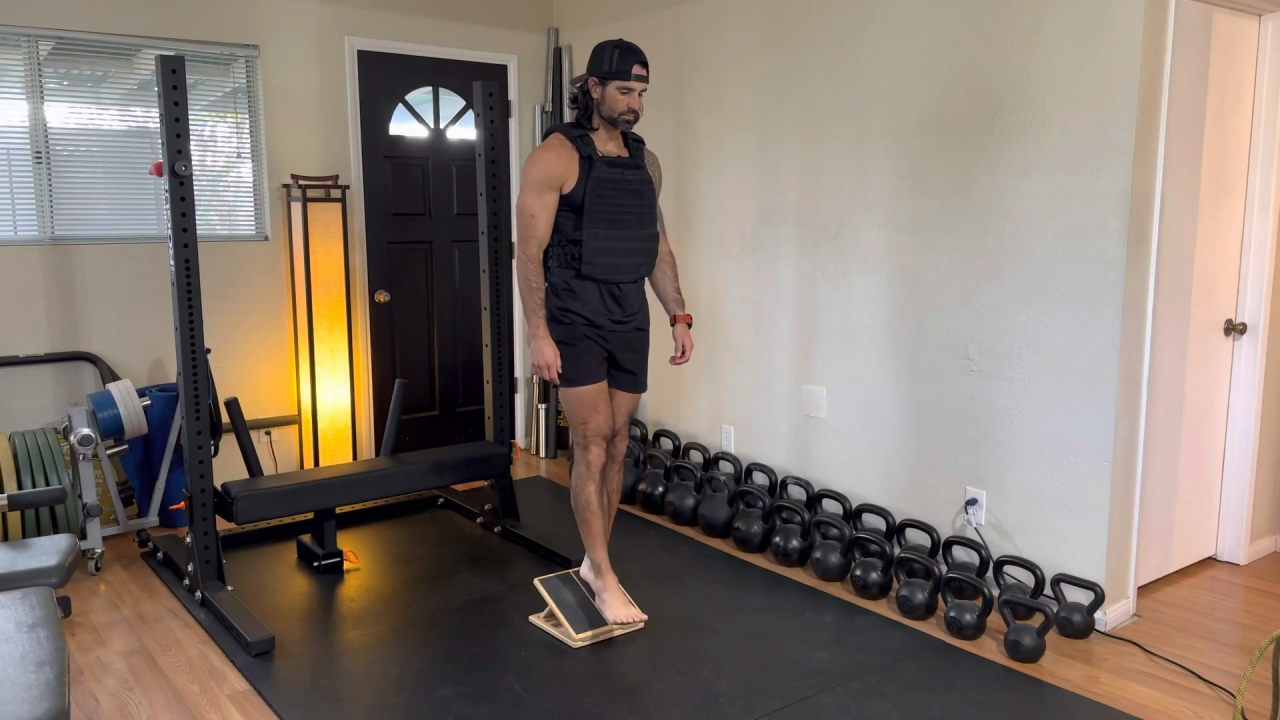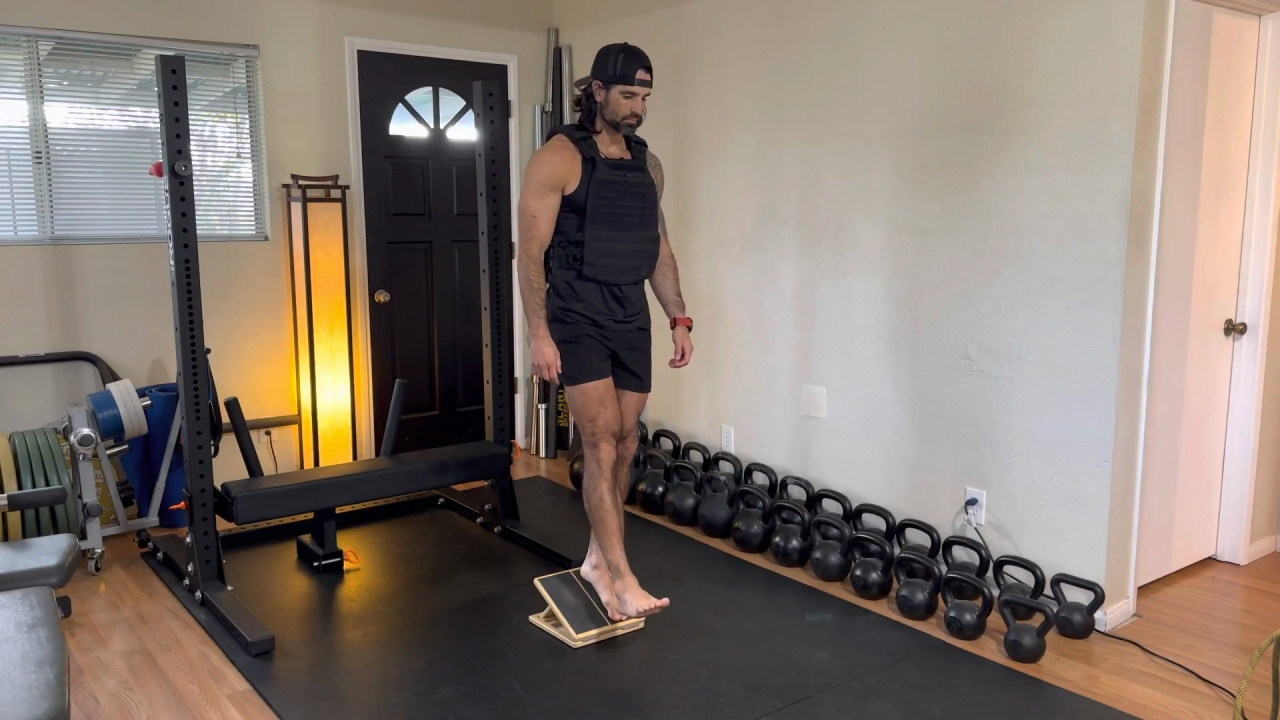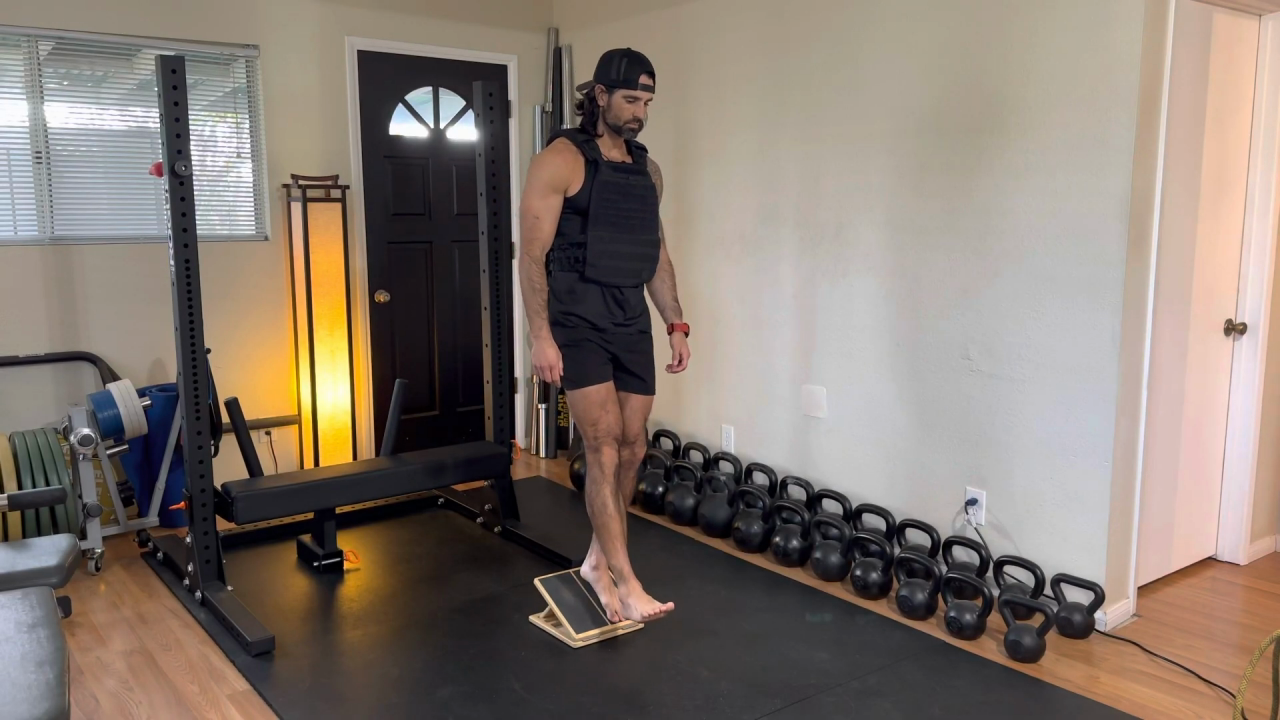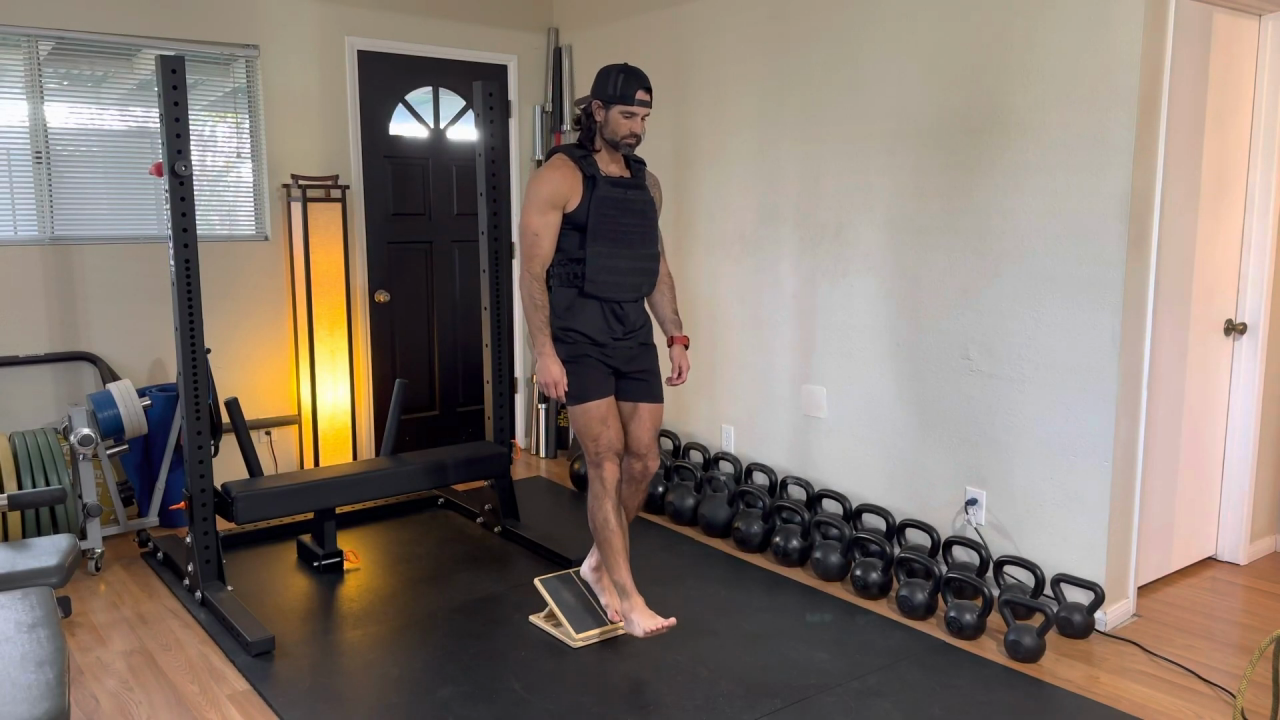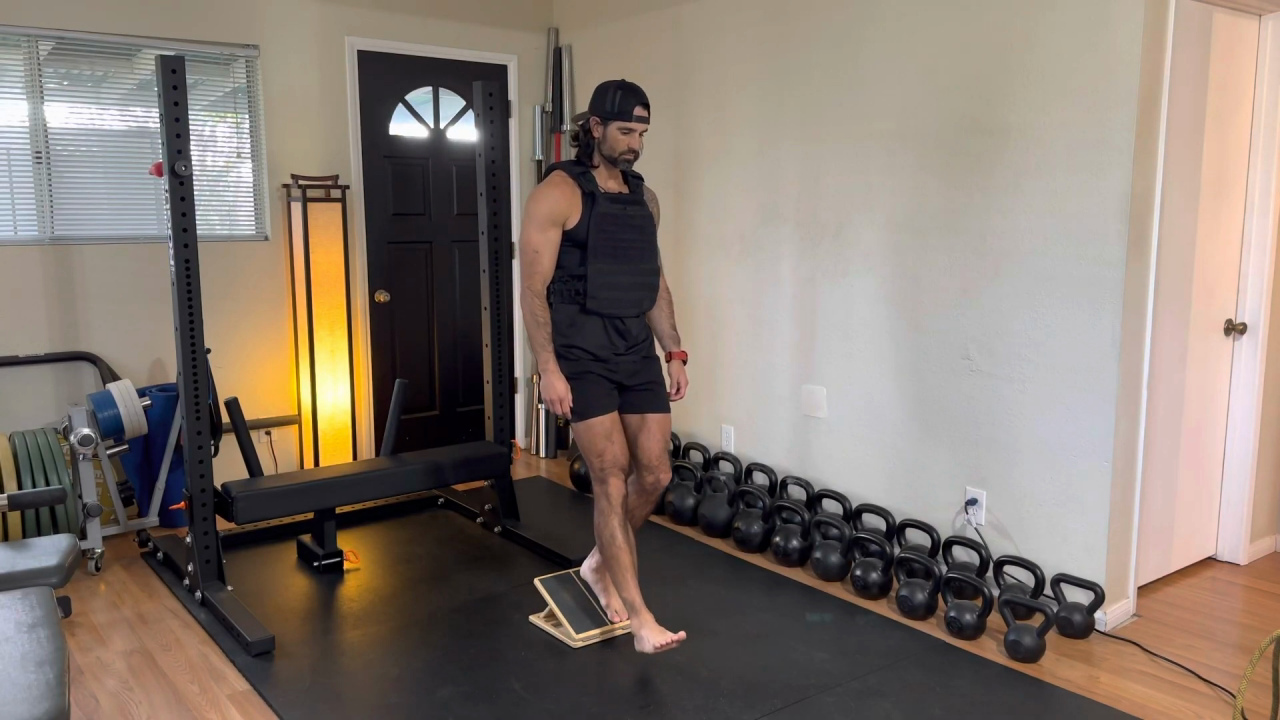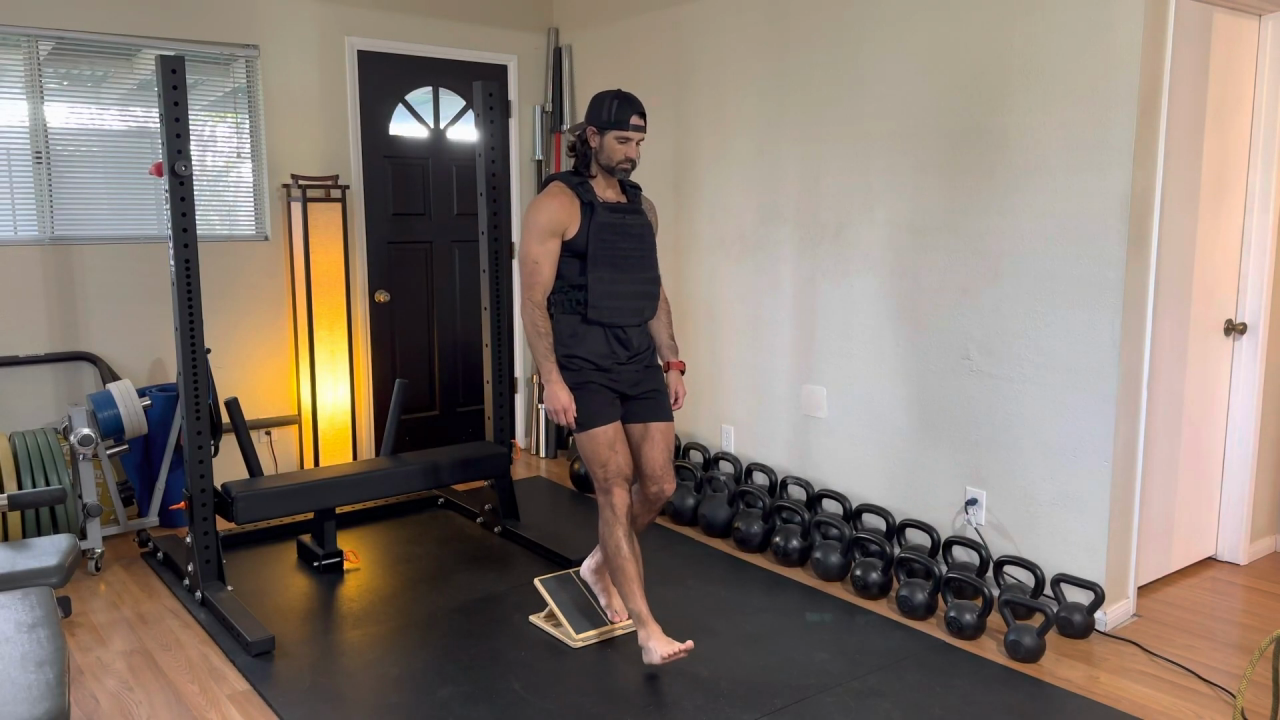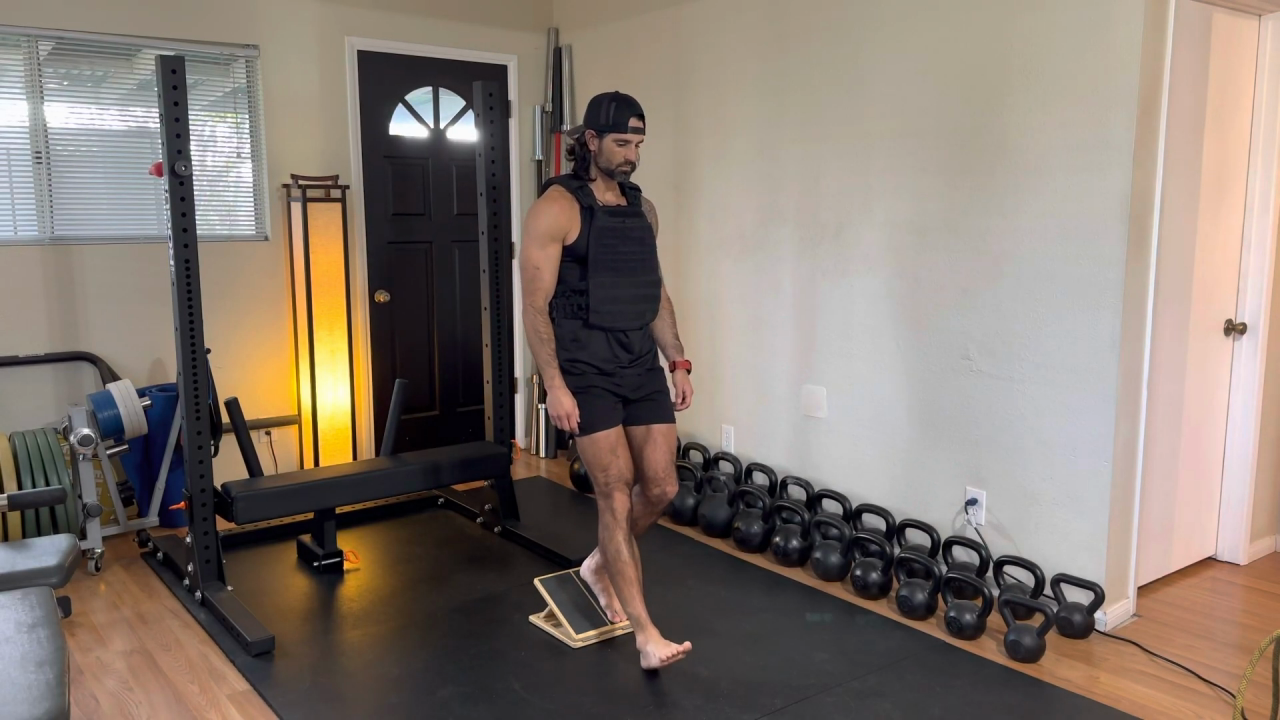
dt=0.4s
person 1, frame 1
left shoulder: (645, 161)
right shoulder: (556, 156)
left elbow: (657, 245)
right elbow: (530, 253)
left wrist: (679, 315)
right wrist: (539, 334)
left hip: (629, 320)
right hip: (575, 320)
left knee: (616, 448)
right knee: (592, 449)
left ankle: (592, 564)
right ankle: (606, 580)
person 1, frame 2
left shoulder: (647, 164)
right shoulder: (559, 158)
left elbow: (659, 248)
right elbow: (531, 254)
left wrist: (679, 318)
right wrist: (539, 334)
left hip: (631, 320)
right hip: (577, 320)
left knee: (624, 448)
right knee: (602, 447)
left ankle: (597, 561)
right ankle: (623, 579)
person 1, frame 3
left shoulder: (647, 169)
right shoulder: (561, 160)
right elbow: (533, 255)
left wrist: (676, 324)
right wrist: (541, 335)
left hip: (632, 324)
right hip: (579, 325)
left knee: (631, 451)
right knee: (604, 451)
left ankle: (599, 562)
right ankle: (627, 584)
person 1, frame 4
left shoulder: (647, 183)
right shoulder: (560, 176)
right elbow: (533, 272)
left wrist: (676, 337)
right wrist: (544, 351)
left hip: (634, 338)
right hip: (579, 340)
left knee: (643, 464)
right knee: (607, 465)
left ankle: (600, 564)
right ankle: (631, 600)
person 1, frame 5
left shoulder: (645, 198)
right shoulder: (558, 193)
right elbow: (534, 289)
left wrist: (674, 352)
right wrist: (549, 369)
left hip: (636, 353)
right hip: (582, 357)
left knee: (654, 475)
right knee: (612, 481)
left ankle: (600, 564)
right ankle: (640, 618)
person 1, frame 6
left shoulder: (642, 207)
right shoulder: (556, 204)
right elbow: (534, 300)
left wrist: (671, 362)
right wrist: (551, 379)
left hip: (638, 362)
right hip: (584, 367)
left knee: (658, 484)
right knee: (617, 490)
left ankle: (600, 565)
right ankle: (647, 629)
person 1, frame 7
left shoulder: (643, 209)
right shoulder: (556, 208)
right elbow: (536, 306)
left wrist: (678, 361)
right wrist: (555, 385)
left hip: (641, 365)
right hip: (586, 371)
left knee: (661, 486)
right knee: (617, 494)
left ankle: (601, 565)
right ankle: (645, 632)
